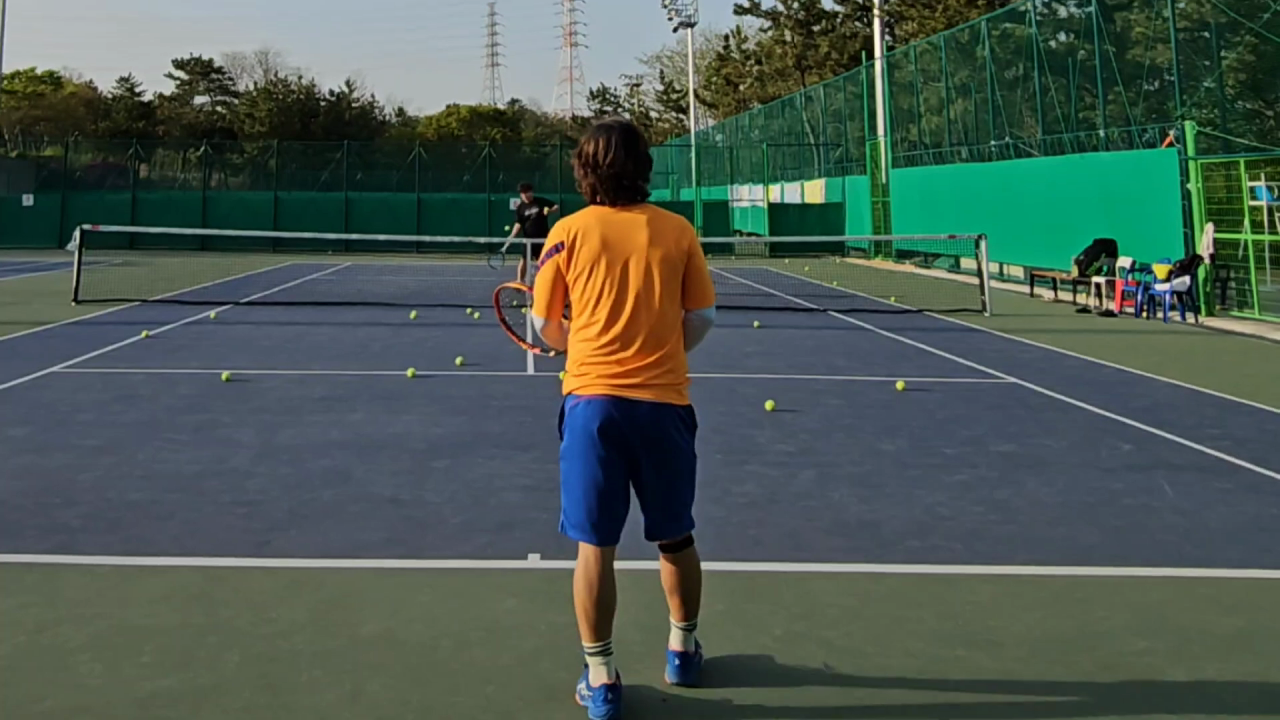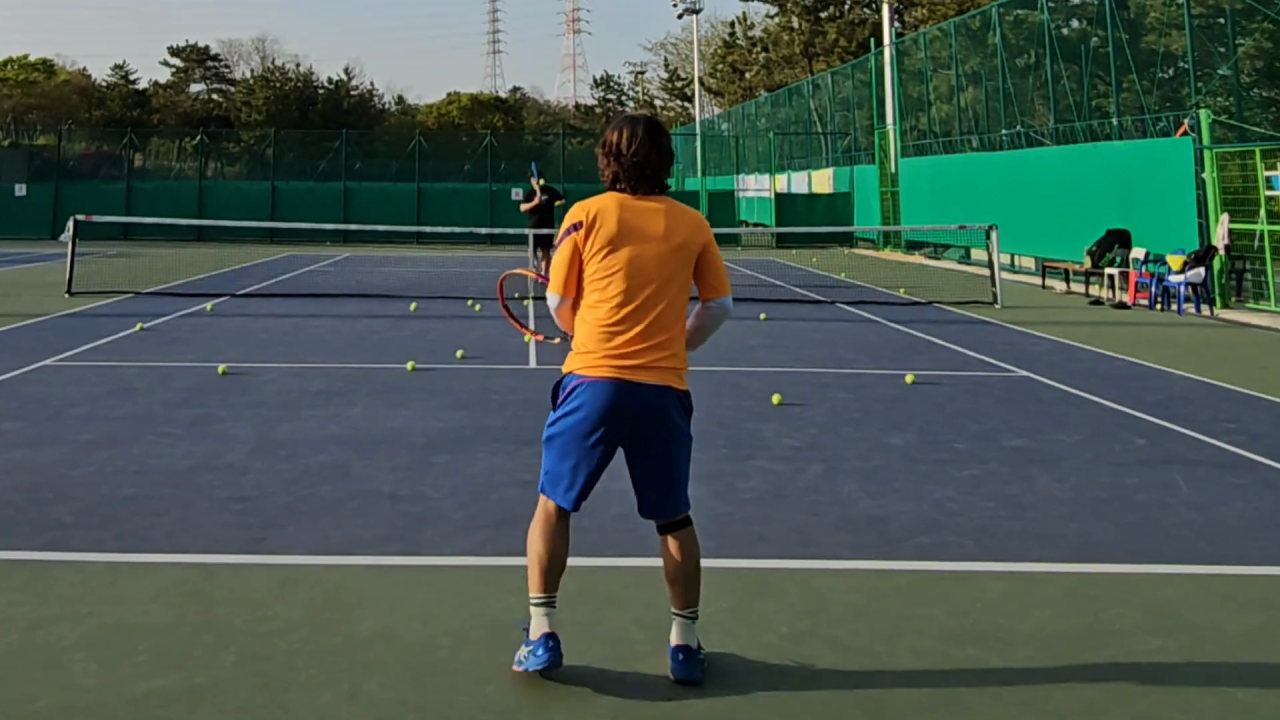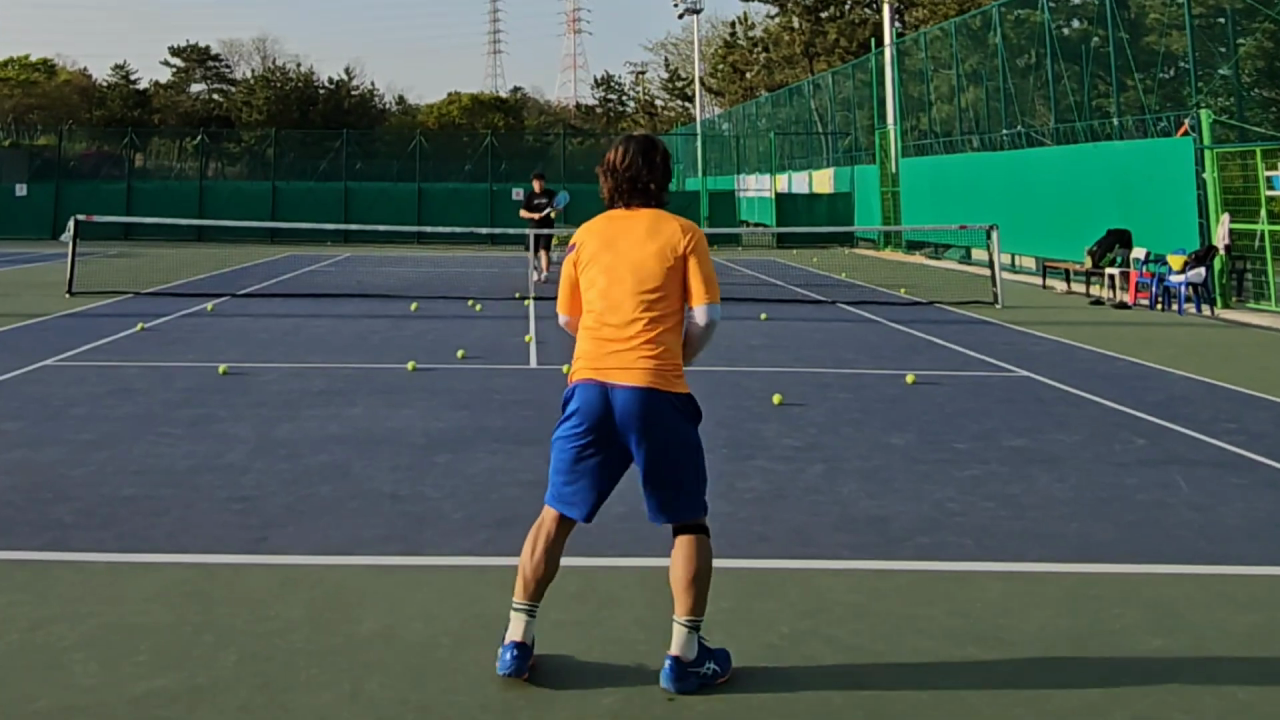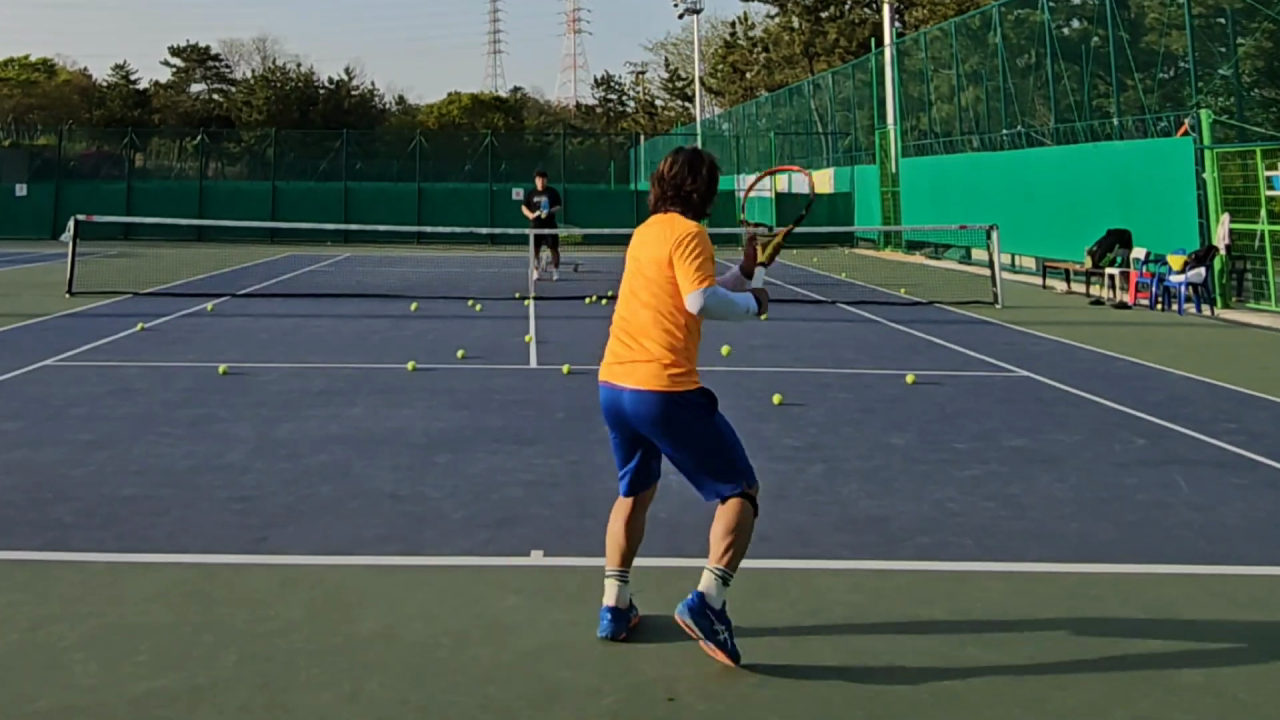
dt=0.4s
person 1, frame 1
left shoulder: (568, 233)
right shoulder: (678, 231)
left elbow: (545, 324)
right elbow: (701, 316)
left hip: (593, 401)
right hip: (665, 403)
left knee: (595, 546)
right knee: (675, 538)
right ankle: (682, 650)
person 1, frame 2
left shoulder: (585, 215)
right shoulder: (692, 224)
left elbow: (560, 304)
right elbow: (720, 305)
left hip: (594, 381)
right hip: (664, 390)
left knee: (554, 504)
right knee: (674, 520)
left ankle: (542, 637)
right ankle: (685, 645)
person 1, frame 3
left shoulder: (586, 235)
right shoulder: (684, 233)
left elbow: (568, 318)
right elbow: (705, 317)
left hip: (590, 386)
right hip: (656, 394)
left knee: (556, 516)
right knee: (690, 525)
left ankle: (516, 641)
right ankle: (684, 654)
person 1, frame 4
left shoulder: (647, 232)
right shoulder: (688, 233)
right elbow: (701, 303)
left wrist: (742, 272)
right wrist: (752, 302)
left hip: (615, 385)
right hip: (665, 391)
left knee: (634, 493)
right knee: (739, 493)
left ankle: (615, 606)
right ankle: (706, 600)
